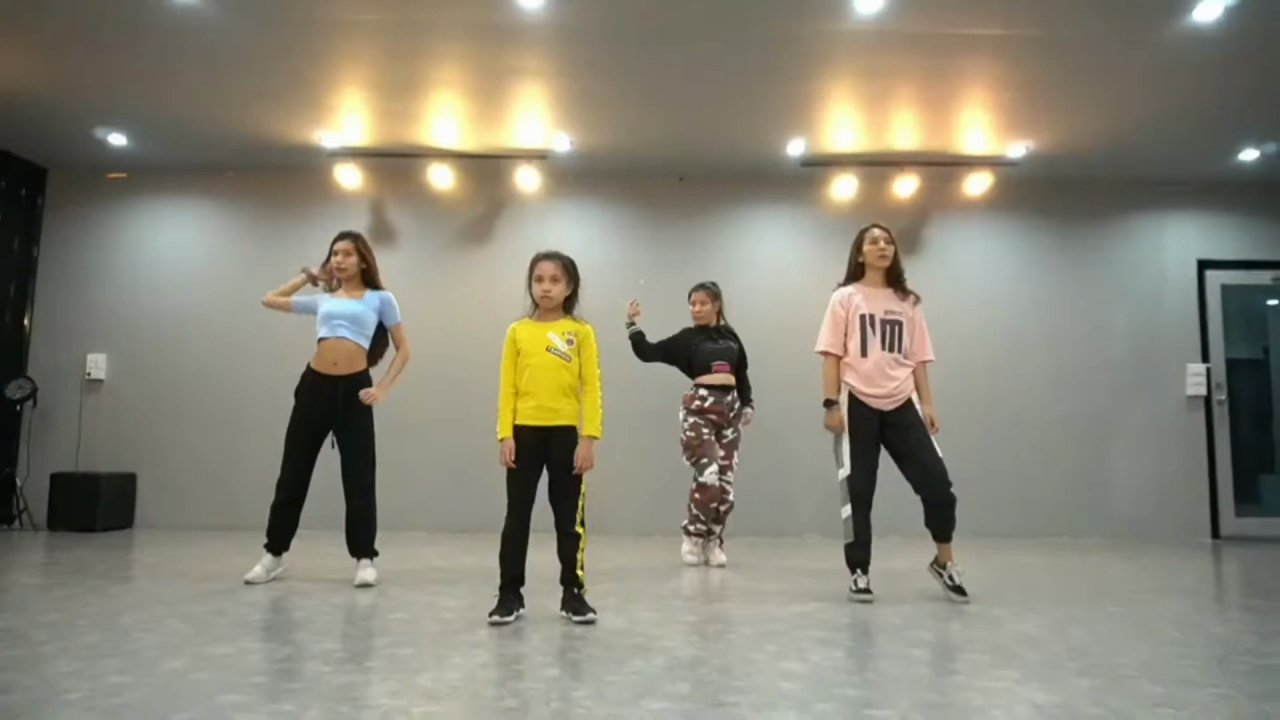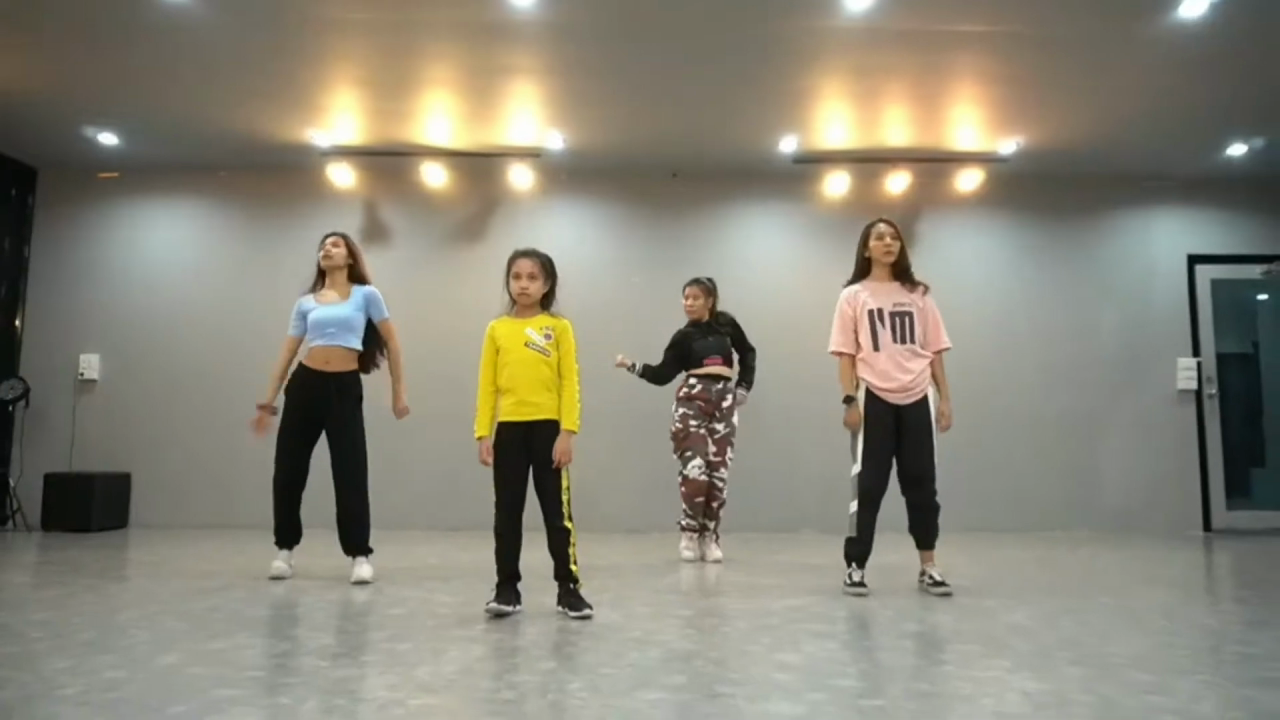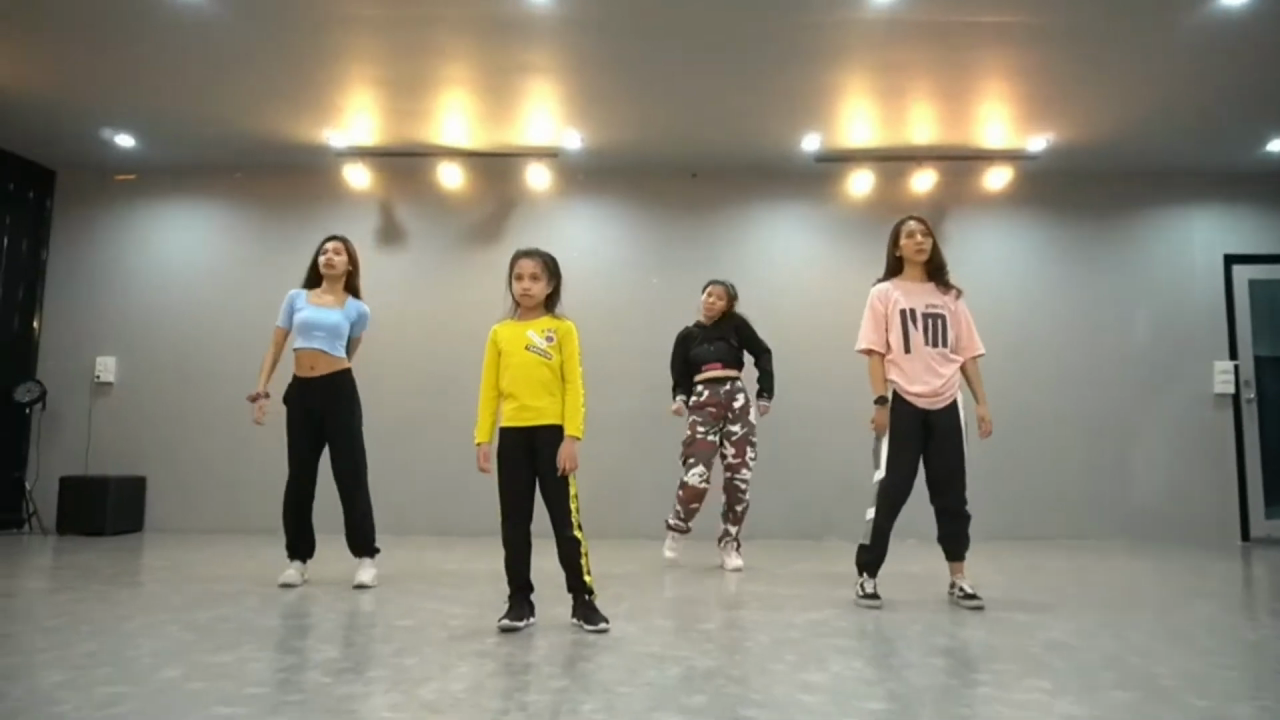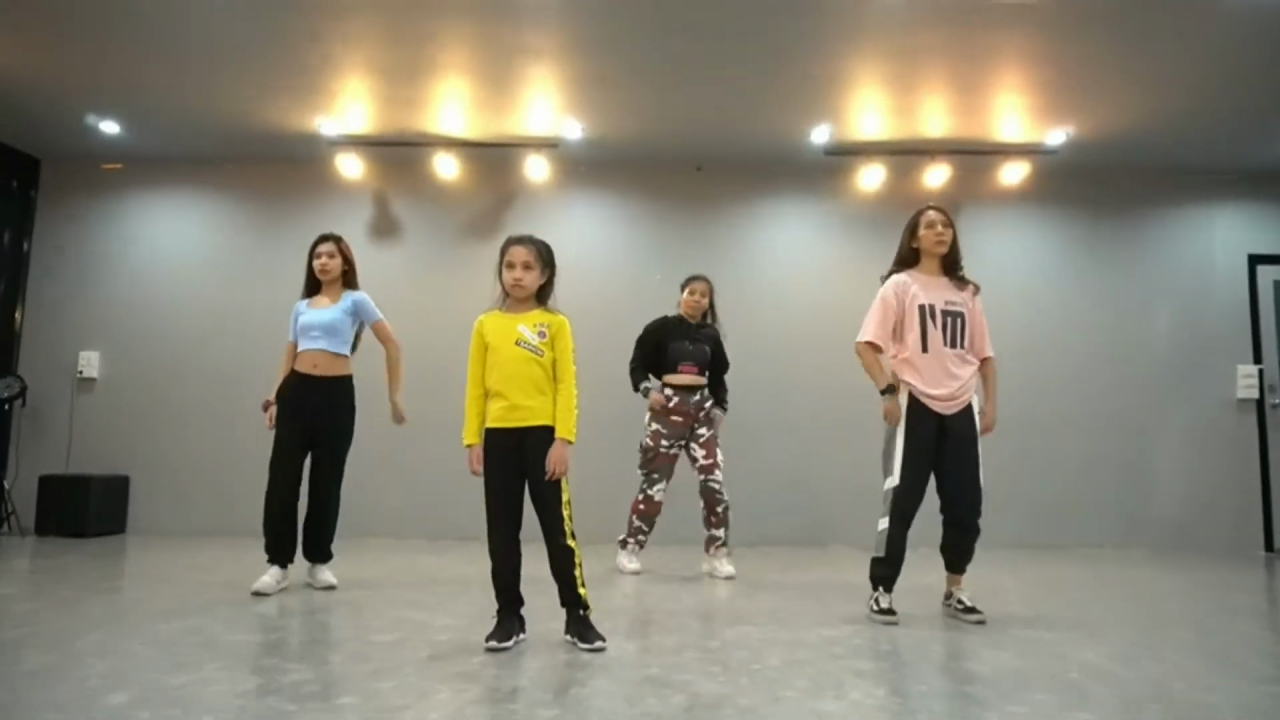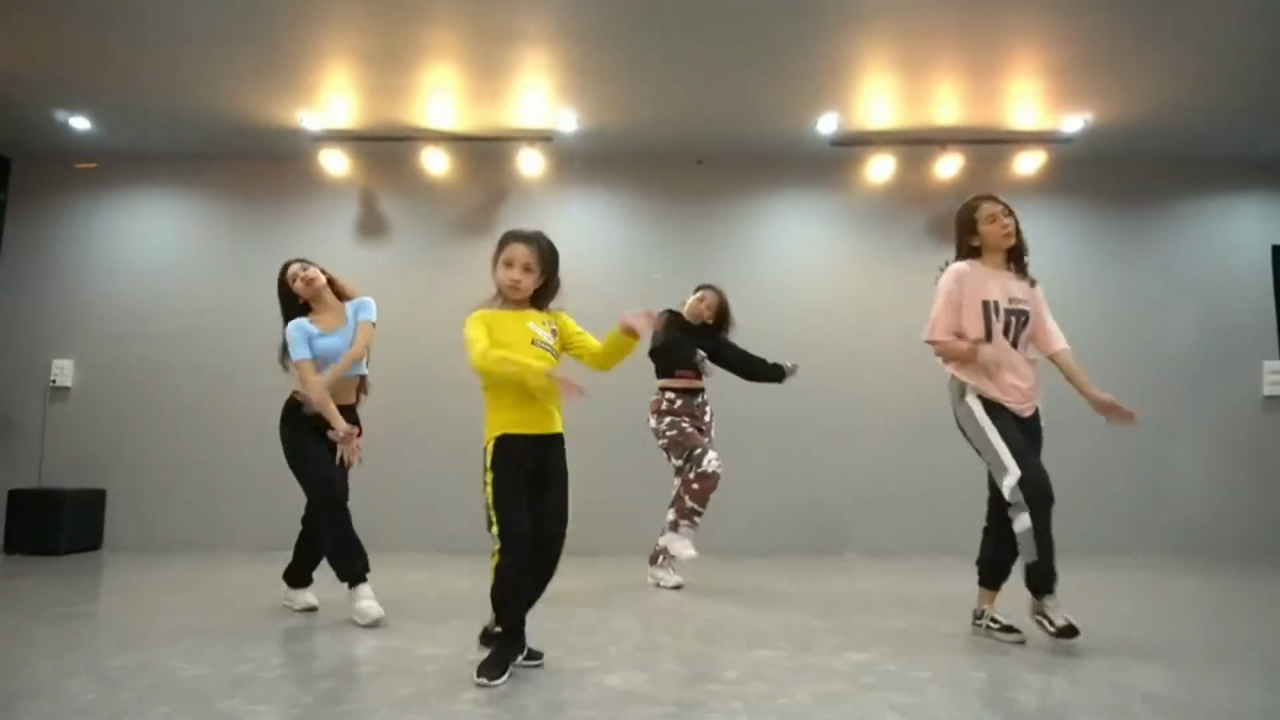
dt=0.4s
person 1, frame 1
left shoulder: (908, 302)
right shoulder: (845, 297)
left elbow: (918, 358)
right elbow: (832, 355)
left wrist: (927, 404)
right wrist: (831, 403)
left hip: (901, 404)
right hip: (859, 404)
left knee: (935, 479)
right knee: (858, 489)
left ankle: (944, 560)
right ankle: (859, 573)
person 1, frame 2
left shoulder: (918, 294)
right shoulder: (853, 296)
left elbow: (934, 350)
right elbow: (846, 354)
left wrist: (944, 398)
right wrist: (850, 401)
left hip: (917, 399)
right hip: (875, 399)
left knee: (922, 483)
right knee: (869, 485)
left ankle: (927, 567)
right ankle: (855, 566)
person 1, frame 3
left shoulder: (950, 296)
right shoulder: (884, 293)
left elbow: (967, 353)
right elbow: (875, 353)
left wrist: (981, 403)
right wrist: (880, 402)
left hip: (945, 404)
right hip: (903, 403)
left knee: (951, 492)
right knee: (891, 490)
left ankle: (958, 579)
right ankle: (867, 576)
person 1, frame 4
left shoulder: (967, 291)
right shoulder: (899, 285)
left elbow: (983, 353)
right elbow: (867, 345)
left wrist: (990, 401)
right wrist: (888, 391)
left hip: (960, 408)
right hip: (916, 404)
left knee: (965, 501)
right knee: (903, 498)
left ankle: (954, 590)
right ankle: (881, 590)
person 1, frame 5
left shoulder: (1026, 285)
right shoulder: (960, 275)
left elbow: (1053, 345)
right elbow: (938, 342)
left wrist: (1092, 395)
right wrist: (973, 350)
left hip: (1024, 406)
right hip: (977, 398)
left knee: (1009, 503)
right knee: (1031, 485)
left ankle: (985, 608)
right ankle: (1044, 598)
person 2, frame 1
left shoulder: (581, 332)
right shoulder: (517, 332)
left elbow: (591, 388)
right elbow: (508, 388)
left wrist: (589, 438)
right wrist: (505, 435)
left hip: (565, 433)
right hip: (525, 432)
left knee: (569, 517)
right knee: (516, 515)
left ankle: (573, 593)
right ankle: (510, 594)
person 2, frame 2
left shoulder: (559, 327)
right shoulder: (496, 329)
left elbow: (570, 383)
right elbow: (487, 386)
left wrist: (567, 432)
right wrist: (483, 433)
left hip: (546, 427)
right hip: (508, 429)
left knee: (557, 511)
right knee: (507, 512)
left ankle: (568, 588)
right ankle: (507, 588)
person 2, frame 3
left shoulder: (562, 329)
right shoulder: (499, 333)
left elbow: (574, 387)
right elbow: (489, 391)
left wrist: (571, 438)
right wrist: (482, 439)
left hip: (551, 433)
right hip: (512, 435)
left knee: (566, 520)
right knee: (514, 522)
left ankle: (583, 600)
right ankle: (520, 600)
person 2, frame 4
left shoulder: (555, 324)
right shoulder: (486, 325)
left elbow: (566, 386)
right elbow: (476, 388)
left wrist: (563, 441)
right wrist: (472, 441)
left hip: (541, 435)
right hip: (498, 437)
left knee: (558, 529)
right knee: (502, 532)
left ankle: (577, 615)
right ankle: (509, 616)
person 2, frame 5
left shoulder: (556, 321)
right shoulder: (483, 321)
left elbow: (600, 358)
right elbow: (484, 360)
left wrist: (627, 333)
right wrist: (547, 374)
left hip: (551, 443)
right hip: (508, 443)
left knee: (547, 546)
right knee: (512, 541)
left ankle: (505, 630)
right ankle: (506, 638)
person 3, frame 1
left shoulder: (381, 299)
right shoulder: (321, 299)
left elbow: (403, 349)
right elbow: (270, 300)
left wrist: (383, 387)
right wrist: (310, 277)
left hip: (354, 388)
right hip: (314, 385)
left knee: (359, 476)
right knee: (293, 472)
left ankle: (364, 559)
right ankle: (274, 553)
person 3, frame 2
left shoulder: (366, 294)
right shoulder: (305, 304)
left elbow: (392, 344)
right elbow: (287, 355)
left wrist: (399, 392)
right wrist: (268, 402)
left hip: (345, 387)
right hip: (305, 384)
left knee: (350, 473)
right knee: (288, 470)
left ankle: (359, 555)
right ankle: (286, 549)
person 3, frame 3
left shoulder: (358, 310)
right shoulder: (295, 298)
right elbow: (275, 347)
right wrist: (261, 391)
left hip: (338, 390)
right hip: (301, 391)
left knee: (351, 473)
right knee: (299, 478)
left ankle: (365, 556)
right ankle: (298, 559)
person 3, frame 4
left shoulder: (356, 301)
right shoulder: (301, 307)
left elbow: (393, 347)
right elbow: (289, 357)
left wrist: (394, 397)
right wrist: (273, 398)
left hip: (337, 393)
right hip: (297, 391)
left knee: (326, 482)
right knee: (282, 478)
left ankle: (318, 562)
right ankle: (278, 564)
person 3, frame 5
left shoulder: (361, 305)
right shoulder: (298, 327)
left elbow: (361, 349)
right elbow: (309, 383)
left wrist: (330, 374)
right wrist: (340, 429)
left hip: (345, 420)
right hip: (304, 423)
left knee: (324, 505)
right knee: (330, 495)
left ankle: (296, 582)
right ankle: (358, 585)
person 4, frame 1
left shoulder: (730, 335)
right shoulder: (688, 337)
left elbow: (742, 373)
right elbow: (648, 353)
left wrist: (747, 405)
right wrist: (632, 324)
left hip: (730, 408)
right hip: (700, 406)
left knee: (725, 481)
right knee: (708, 476)
left ankle: (713, 541)
right ankle: (693, 538)
person 4, frame 2
left shoulder: (726, 323)
right shoulder: (683, 336)
left elbow: (747, 353)
right elbow: (662, 374)
left wrist: (744, 386)
right wrist: (632, 366)
left hip: (724, 398)
right hip: (692, 396)
left knee: (718, 471)
right knee: (693, 467)
left ankle: (709, 537)
right ankle: (690, 534)
person 4, frame 3
left shoulder: (736, 325)
right shoulder: (687, 336)
left elbow: (762, 355)
right elbow: (680, 379)
left wrist: (765, 394)
right wrist: (680, 400)
left hip: (737, 399)
right hip: (703, 402)
left knee: (739, 475)
right knee: (696, 473)
left ankle: (730, 545)
right ankle: (676, 531)
person 4, frame 4
left shoulder: (711, 335)
right shoulder: (662, 327)
left elbow: (717, 376)
right elbow: (638, 365)
left wrist: (719, 406)
right wrist: (648, 390)
left hip: (702, 407)
right hip: (669, 406)
left knee: (713, 479)
right knee: (655, 481)
left ankle: (717, 554)
right ankle: (628, 547)
person 4, frame 5
left shoulder: (712, 336)
right shoulder: (671, 322)
left elbow: (745, 363)
right elbow: (663, 347)
left wrist: (781, 371)
right wrist: (696, 358)
left hip: (699, 408)
right hip: (668, 408)
left knee: (692, 483)
right knee: (707, 465)
left ankle: (661, 561)
right ankle: (677, 531)
